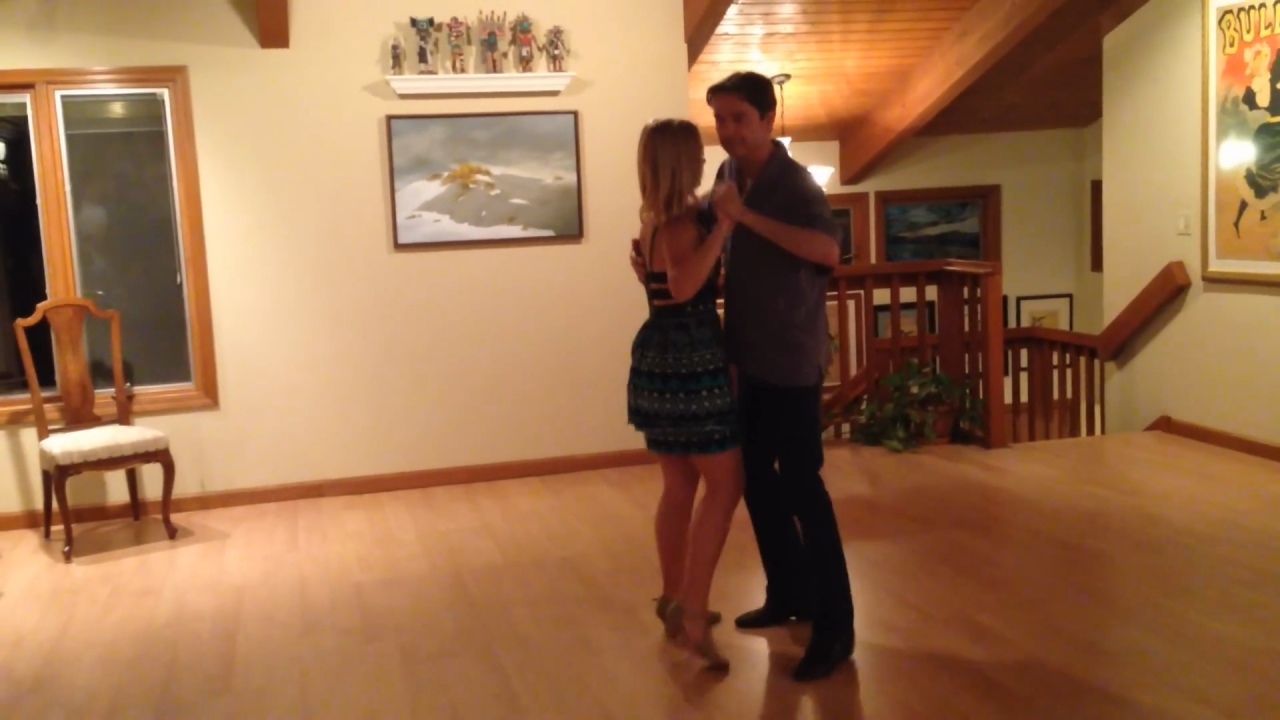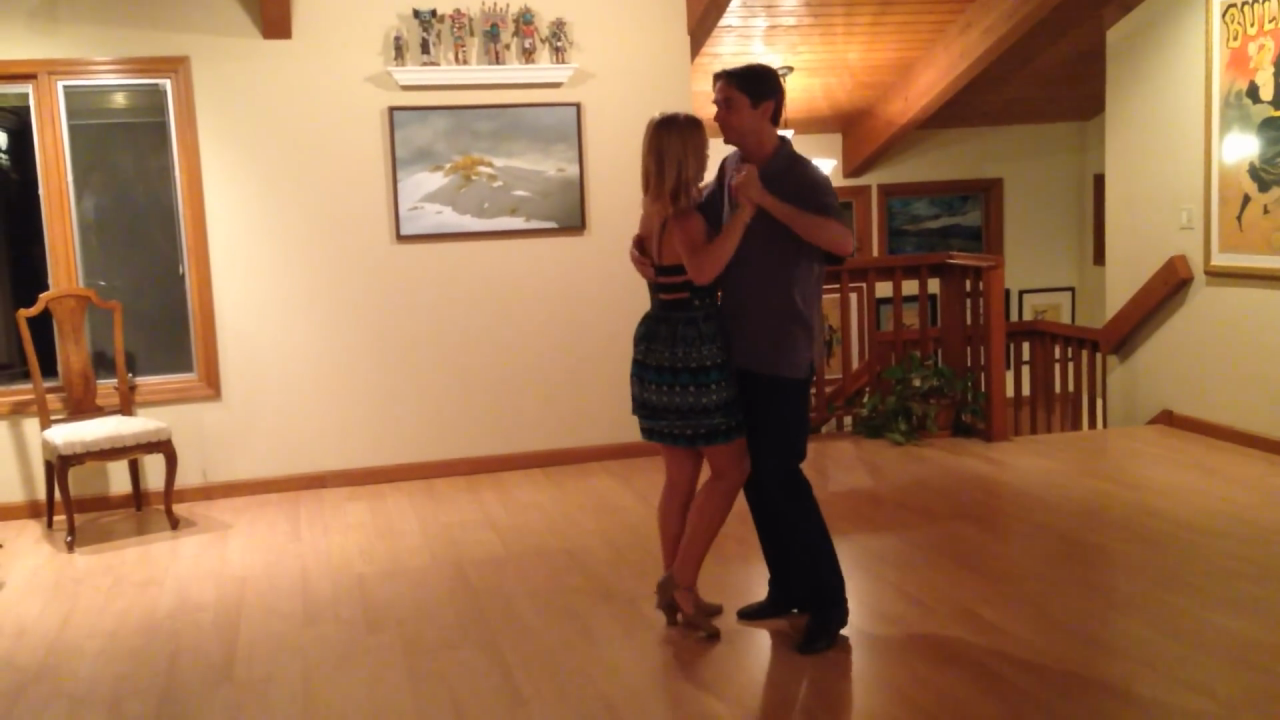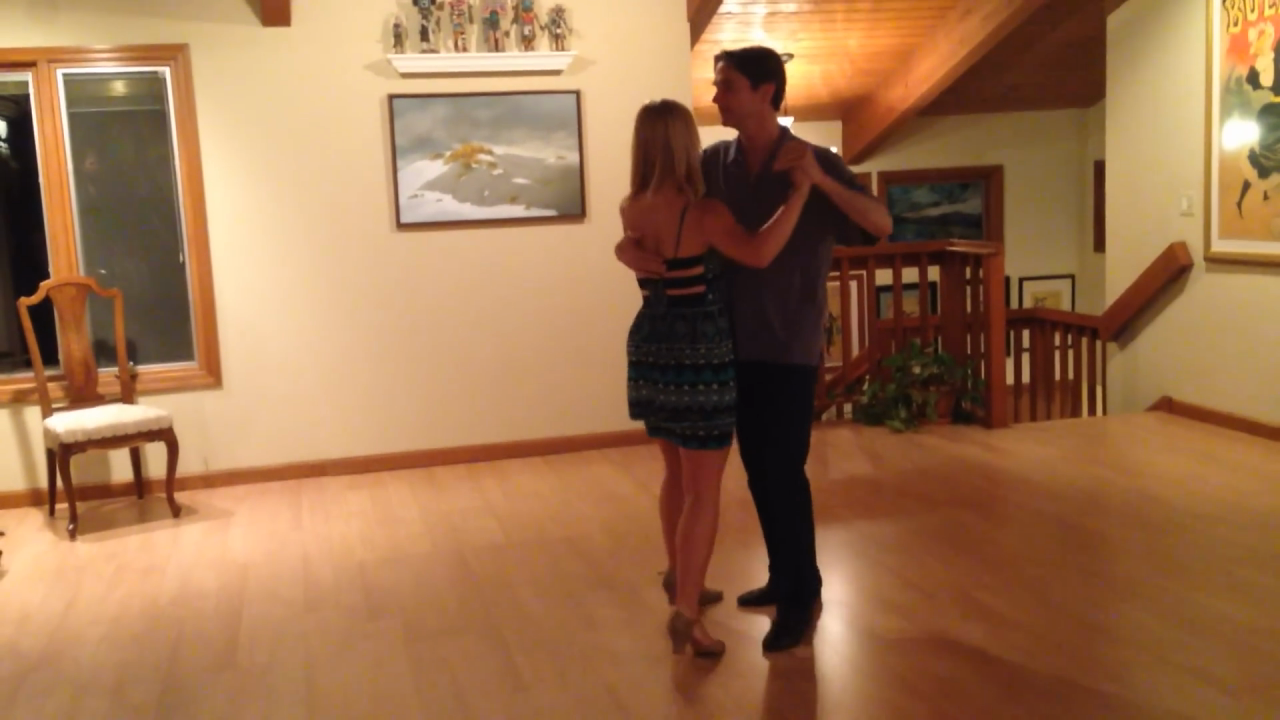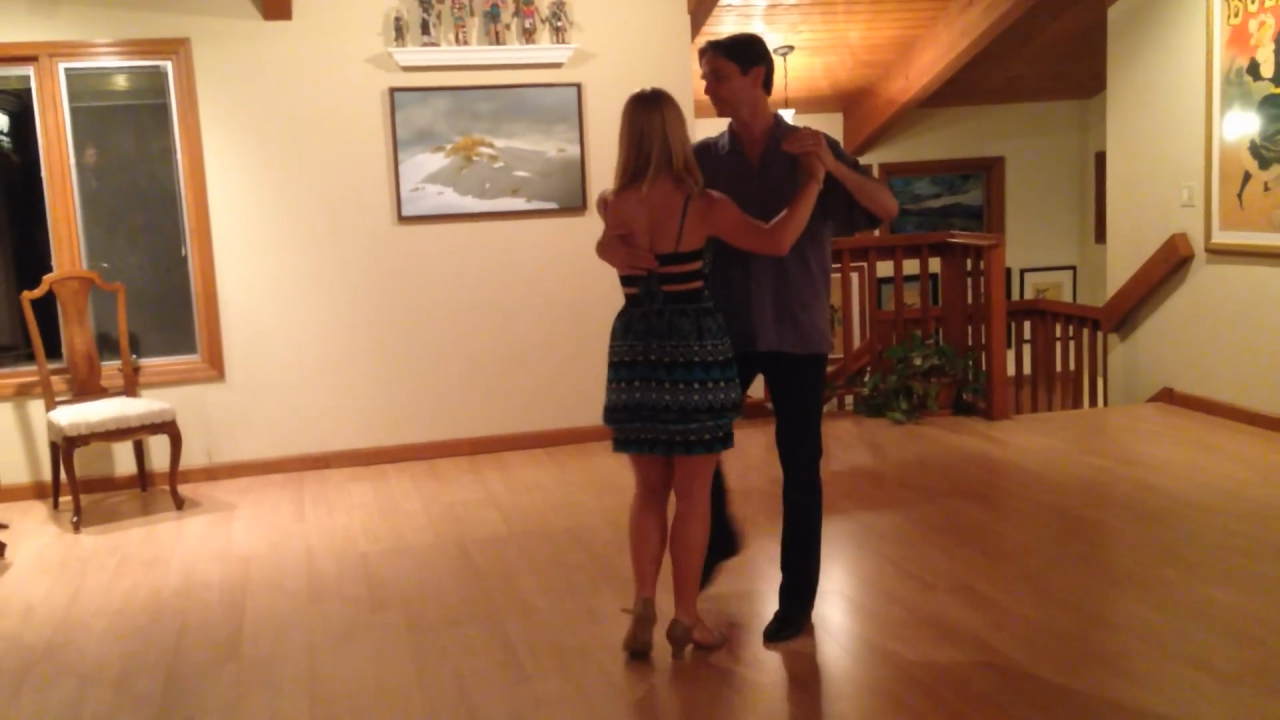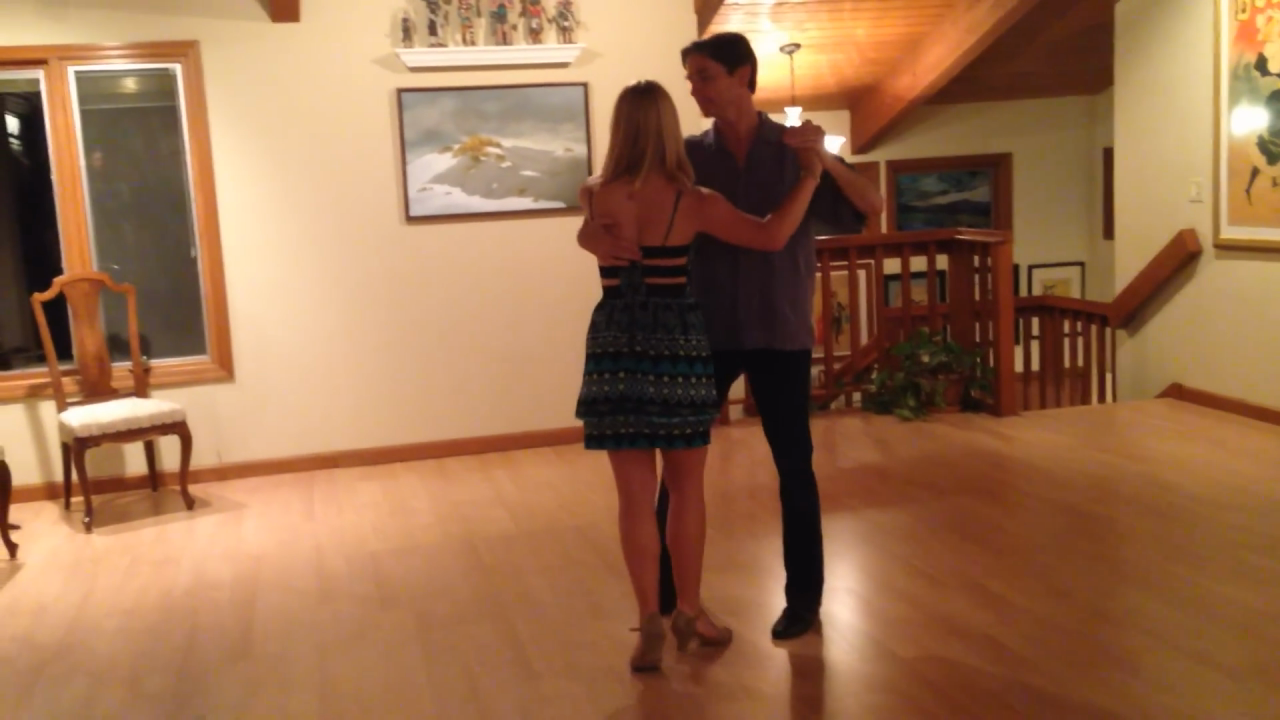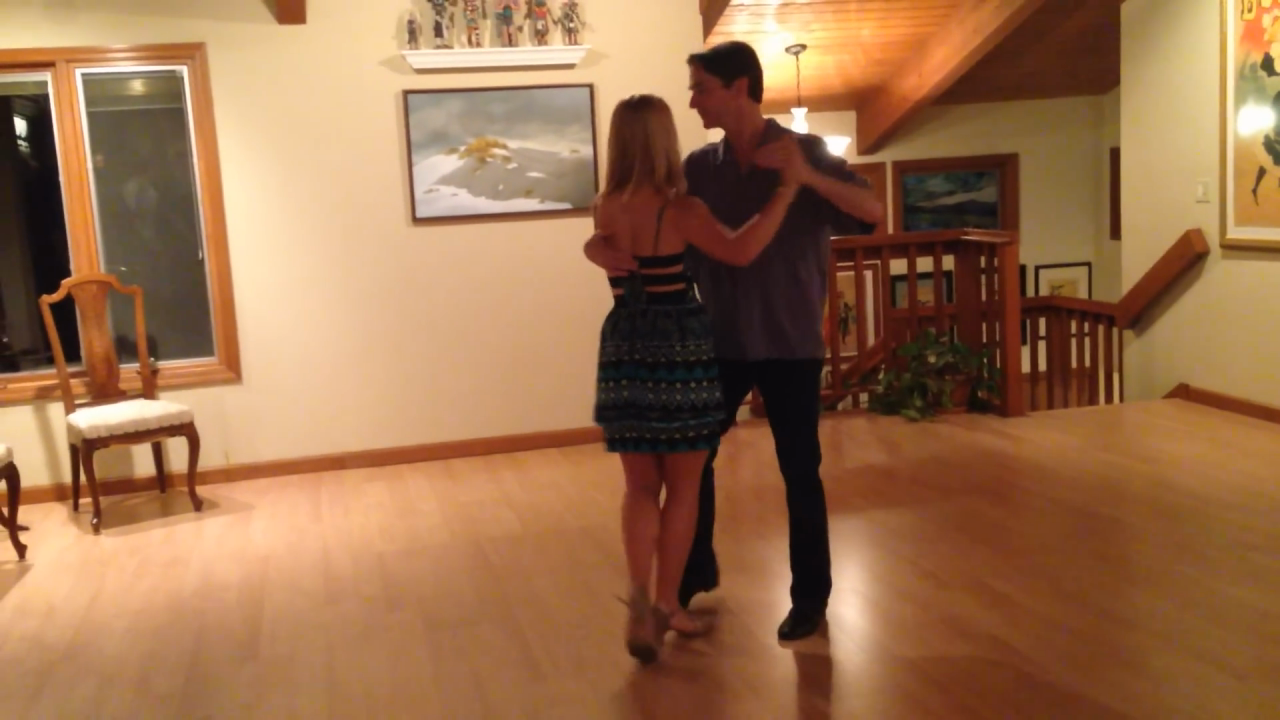
dt=0.4s
person 1, frame 1
left shoulder: (794, 183)
right shoulder: (730, 173)
left elbow: (828, 252)
right elbow: (701, 230)
left wrist: (745, 214)
left hip: (792, 358)
right hip: (751, 355)
left knee: (801, 483)
right knee: (756, 474)
left ankle: (834, 624)
right ankle: (788, 594)
person 1, frame 2
left shoulder: (802, 178)
right shoulder: (730, 169)
left elbow: (843, 243)
right elbow: (694, 223)
left wrist: (766, 200)
right wrist: (643, 247)
left hip: (783, 354)
right hip: (741, 350)
left knee: (780, 474)
right knee: (753, 472)
left ankle: (828, 602)
right ankle: (789, 588)
person 1, frame 3
left shoulder: (816, 163)
right shoulder: (714, 161)
left elbow: (881, 224)
left wrist: (821, 180)
right wrist: (629, 245)
left hip: (789, 344)
right hip: (734, 341)
left knee: (785, 468)
right knee: (756, 463)
left ankle: (798, 601)
right ankle: (791, 576)
person 1, frame 4
left shoulder: (811, 149)
right shoulder: (702, 158)
left elbow: (886, 209)
left wrist: (832, 164)
right wrist: (610, 243)
left hip: (798, 333)
right hip: (724, 331)
left knee: (799, 466)
left ankle: (797, 596)
right ankle: (717, 538)
person 1, frame 5
left shoulder: (795, 149)
right shoulder: (686, 155)
left elbow: (871, 206)
left wrist: (826, 160)
right wrist: (594, 231)
left hip: (781, 332)
right hip: (707, 331)
left knee: (793, 464)
left ankle: (804, 594)
right ankle: (669, 573)
person 1, frame 6
left shoulder: (803, 150)
right shoulder: (702, 164)
left elbow: (870, 211)
left wrist: (805, 175)
right wrist: (602, 244)
left hip: (790, 341)
right hip: (724, 339)
left knee: (798, 469)
left ankle: (811, 596)
right ankle: (698, 566)
person 2, frame 1
left shoulder: (656, 218)
right shoulder: (679, 225)
right elbow: (682, 287)
right wrist: (722, 228)
left hip: (659, 360)
right hip: (687, 365)
left knee: (679, 485)
right knee: (725, 486)
left ankle: (675, 599)
right ankle: (689, 609)
person 2, frame 2
left shoulder: (653, 212)
right shoulder: (684, 220)
right elbow: (702, 271)
right wrist: (744, 213)
left hip: (658, 351)
right hip: (692, 356)
left knee: (680, 476)
right knee: (730, 471)
left ankle: (677, 589)
right ankle: (681, 582)
person 2, frame 3
left shoulder: (631, 209)
right shoulder: (701, 212)
right elbow: (756, 254)
right wrist: (797, 194)
left hip: (649, 348)
right hip: (699, 353)
left knee: (678, 472)
right knee: (704, 488)
left ankle: (678, 577)
right ankle: (686, 615)
person 2, frame 4
left shoulder: (611, 206)
right shoulder: (702, 206)
right elbow: (776, 242)
right wrist: (812, 180)
left hip: (635, 352)
right hip: (695, 351)
left knee: (649, 489)
right knee: (693, 493)
left ankle: (644, 610)
right ankle: (684, 618)
person 2, frame 5
left shoulder: (594, 196)
right shoulder: (691, 202)
right elbow: (771, 236)
right wrist: (809, 176)
left hip: (614, 347)
right hip: (677, 345)
left knee: (635, 494)
right knee: (686, 486)
left ankle: (650, 624)
right ankle: (689, 609)
person 2, frame 6
left shoulder: (603, 209)
right shoulder: (680, 208)
right elbow: (739, 251)
right wrist: (786, 188)
left hip: (624, 349)
right hip: (681, 350)
left knee: (642, 485)
right knee: (684, 485)
left ankle: (640, 603)
right ankle: (666, 606)
